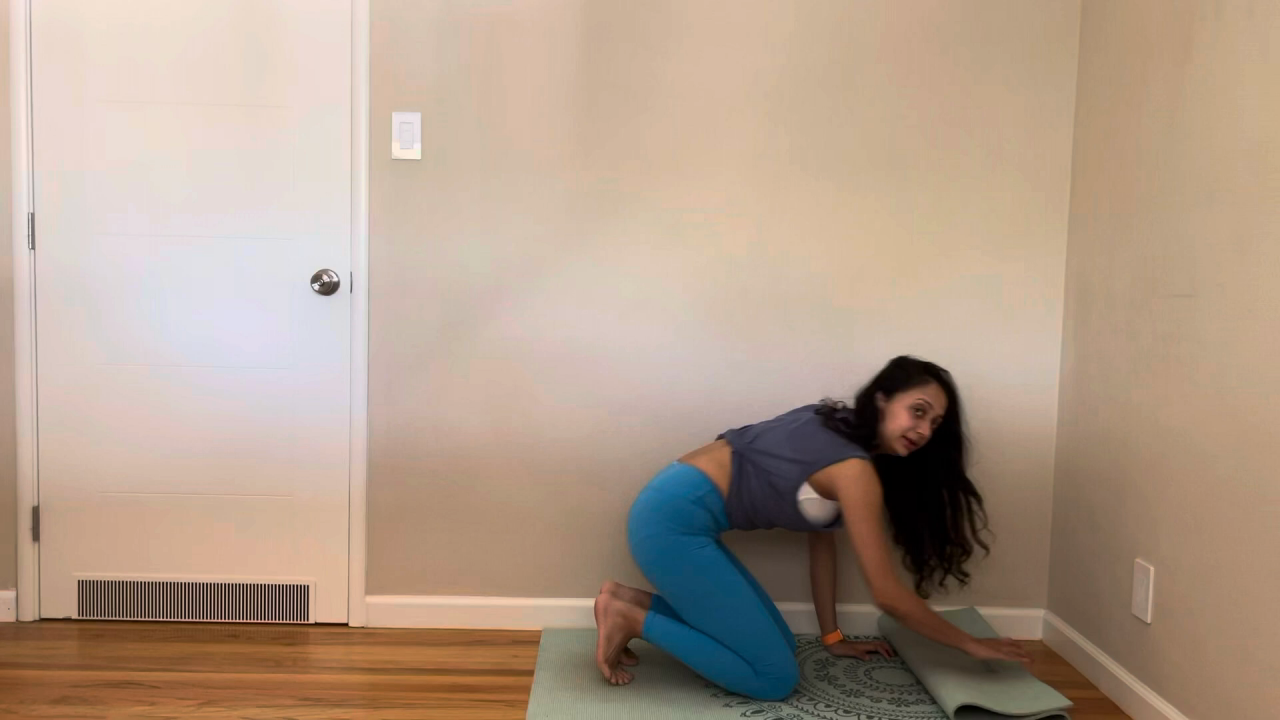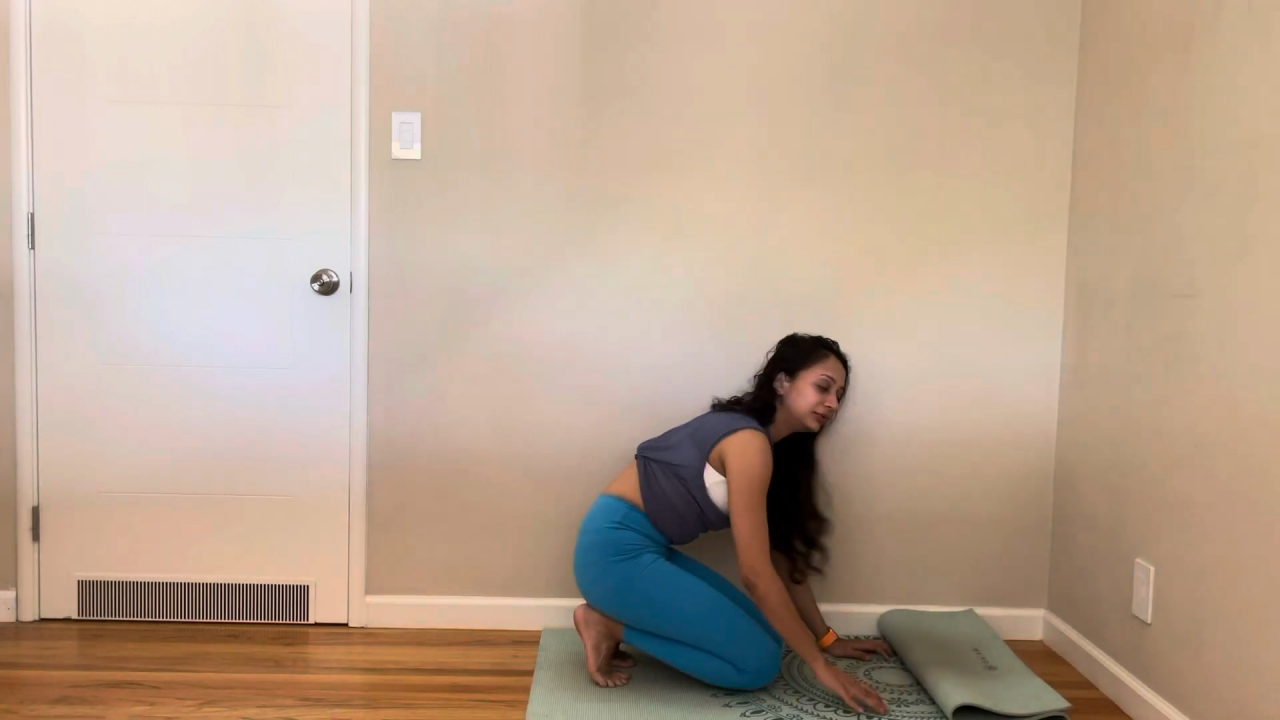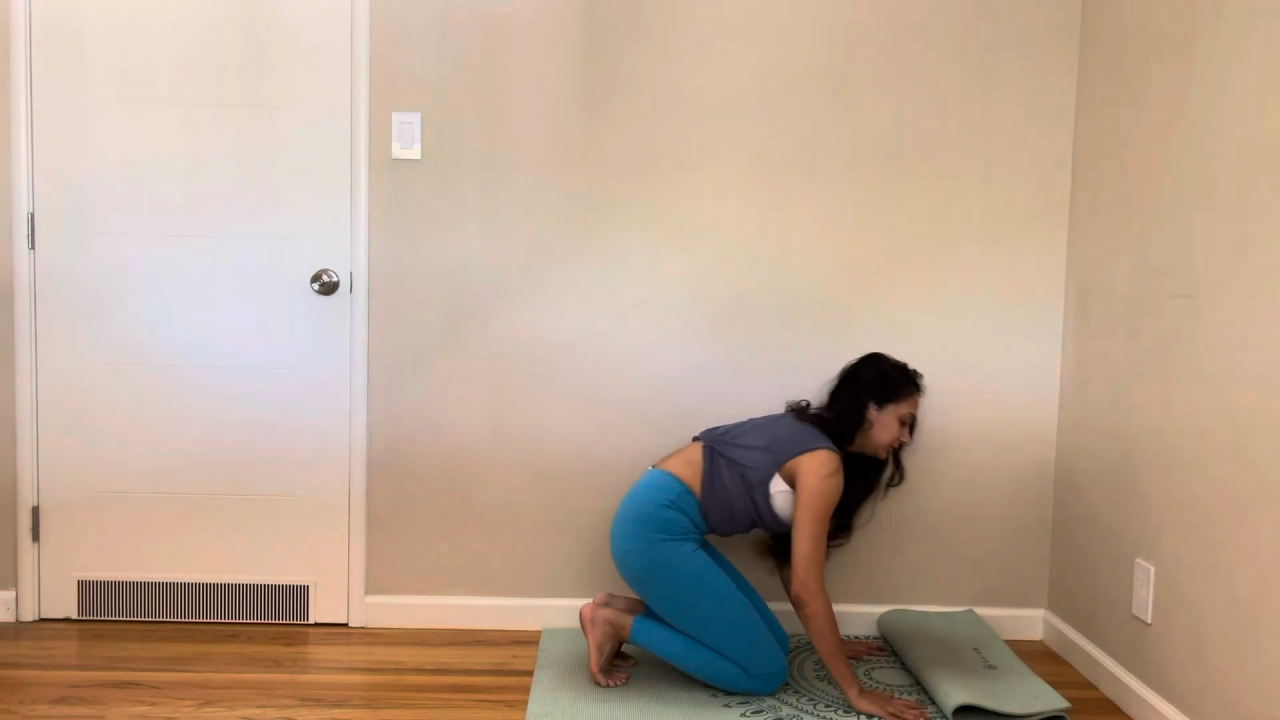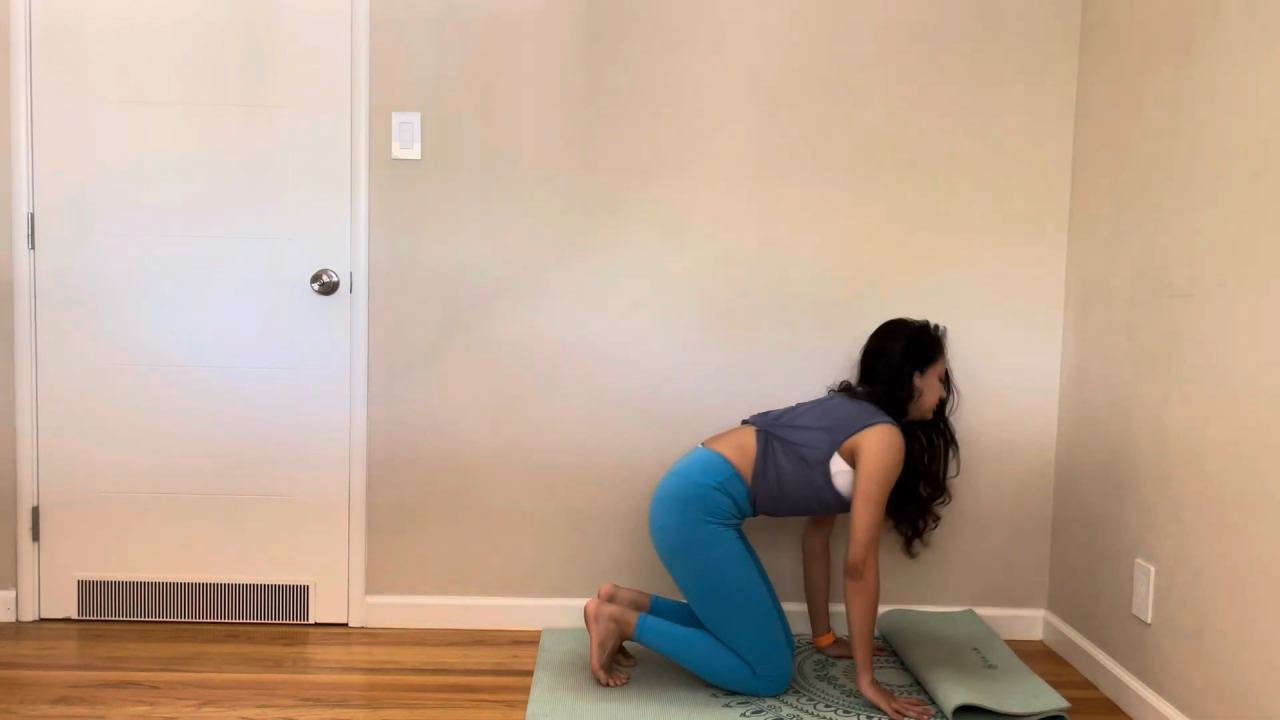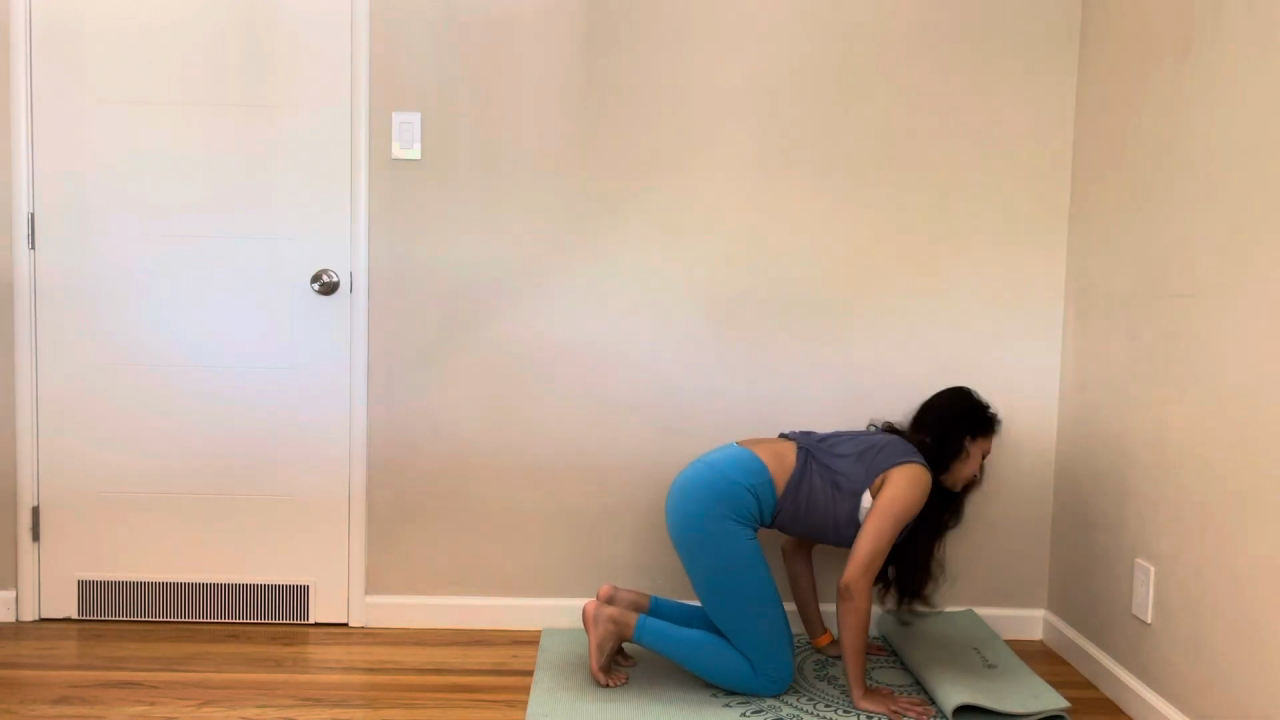
dt=0.4s
person 1, frame 1
left shoulder: (833, 427)
right shoulder: (854, 469)
left elbow: (822, 543)
right elbow: (888, 592)
left wrist: (831, 635)
right wrist: (967, 642)
left hip: (678, 515)
right hip: (673, 521)
left knee: (775, 643)
right knee: (775, 678)
left ankle: (636, 599)
right ankle: (631, 619)
person 1, frame 2
left shoulder: (748, 431)
right shoulder: (749, 443)
left elbow: (781, 552)
right elbow: (755, 571)
left wrist: (825, 638)
right wrist: (820, 665)
left hip: (643, 547)
right hip: (618, 552)
left knee: (770, 636)
right knee: (759, 664)
left ankle: (618, 615)
right ankle: (613, 627)
person 1, frame 3
left shoulder: (810, 436)
right shoulder: (824, 463)
left elbow: (786, 548)
right elbow: (807, 588)
left wrist: (828, 642)
left hip: (666, 519)
right hip: (656, 526)
left knee: (773, 645)
right knee: (764, 672)
left ankle: (621, 608)
right ankle: (617, 625)
person 1, frame 4
left shoulder: (853, 417)
right shoulder: (885, 437)
left elbow: (816, 535)
right elbow: (859, 563)
left wrist: (824, 637)
right wrist: (866, 679)
left hip: (696, 493)
right hip: (698, 505)
left knee: (775, 646)
right knee: (768, 675)
left ankle: (627, 601)
right ankle: (621, 622)
person 1, frame 5
left shoulder: (884, 455)
right shoulder: (914, 476)
left elbow: (797, 547)
right elbow: (854, 584)
left wrist: (822, 638)
left hip: (708, 485)
right hip: (717, 502)
left knee: (752, 638)
right knee: (769, 675)
left ankle: (626, 602)
right ankle: (621, 624)
